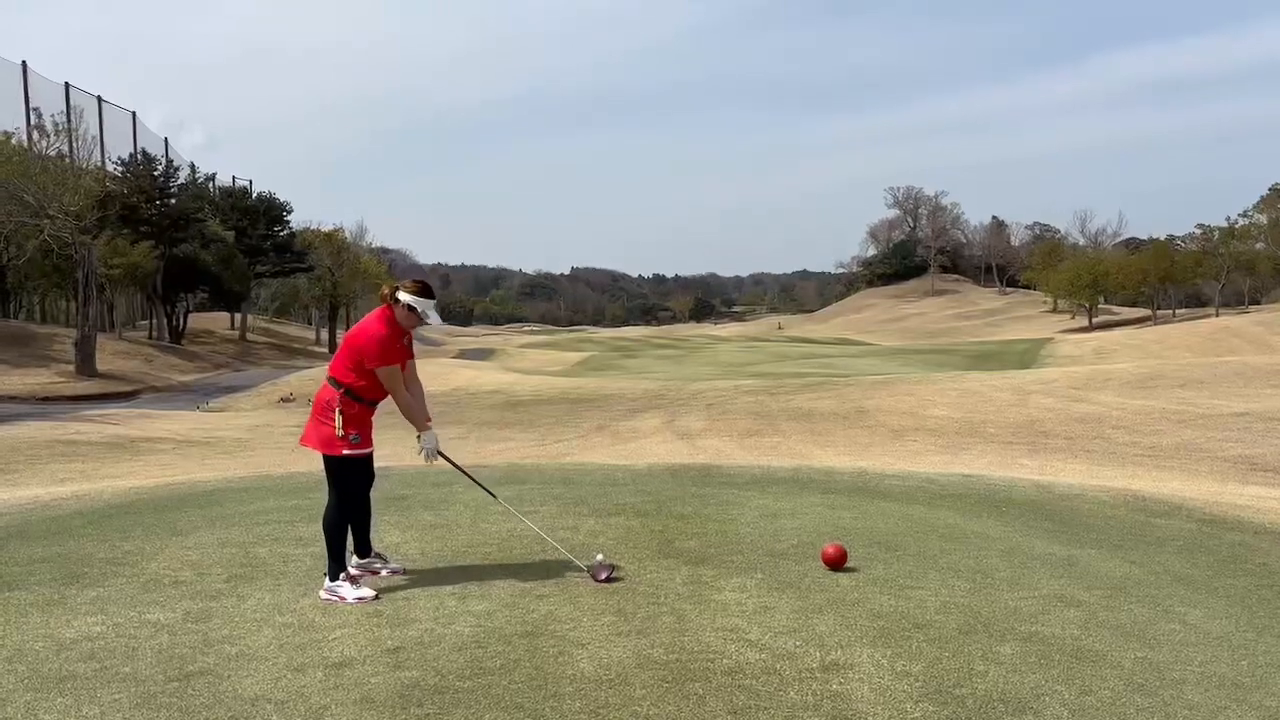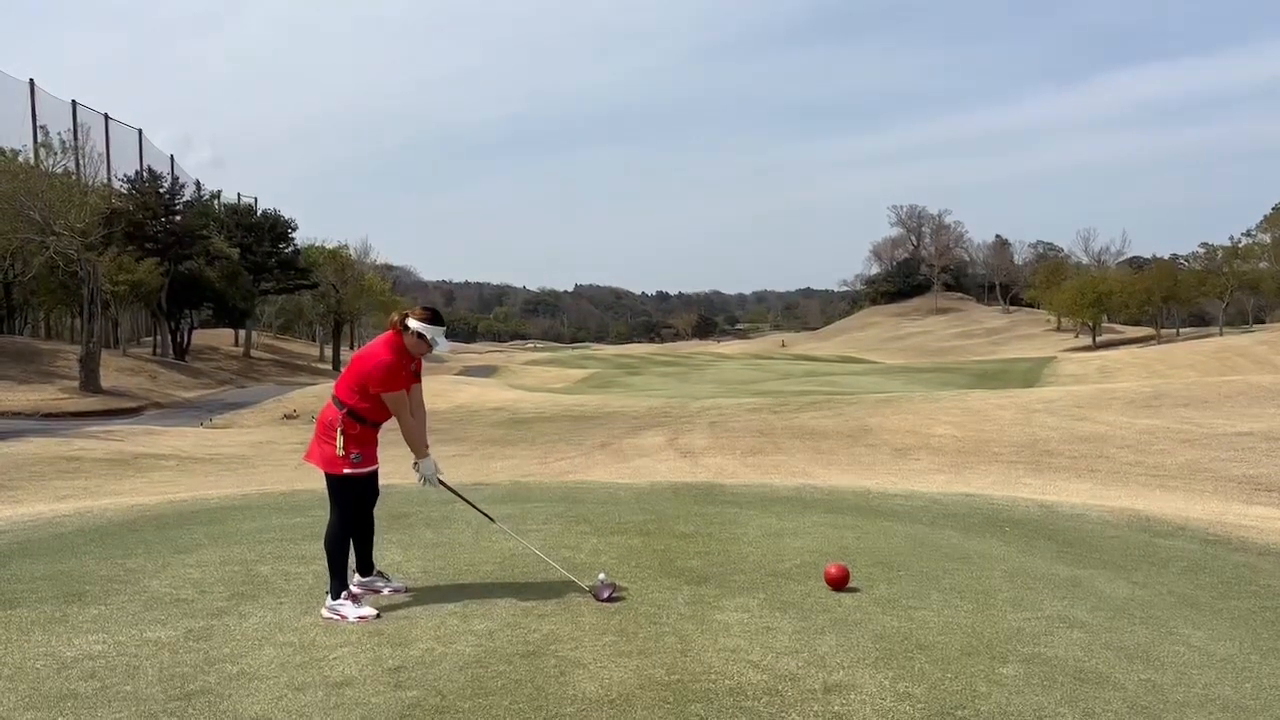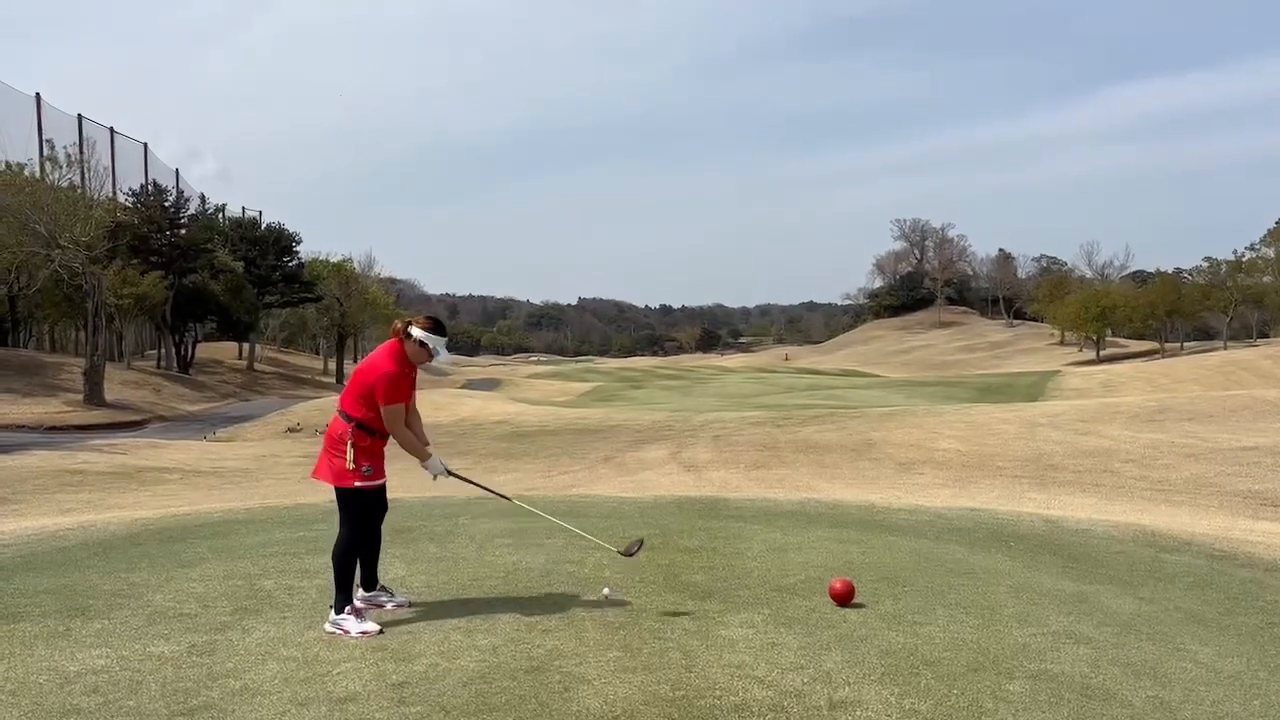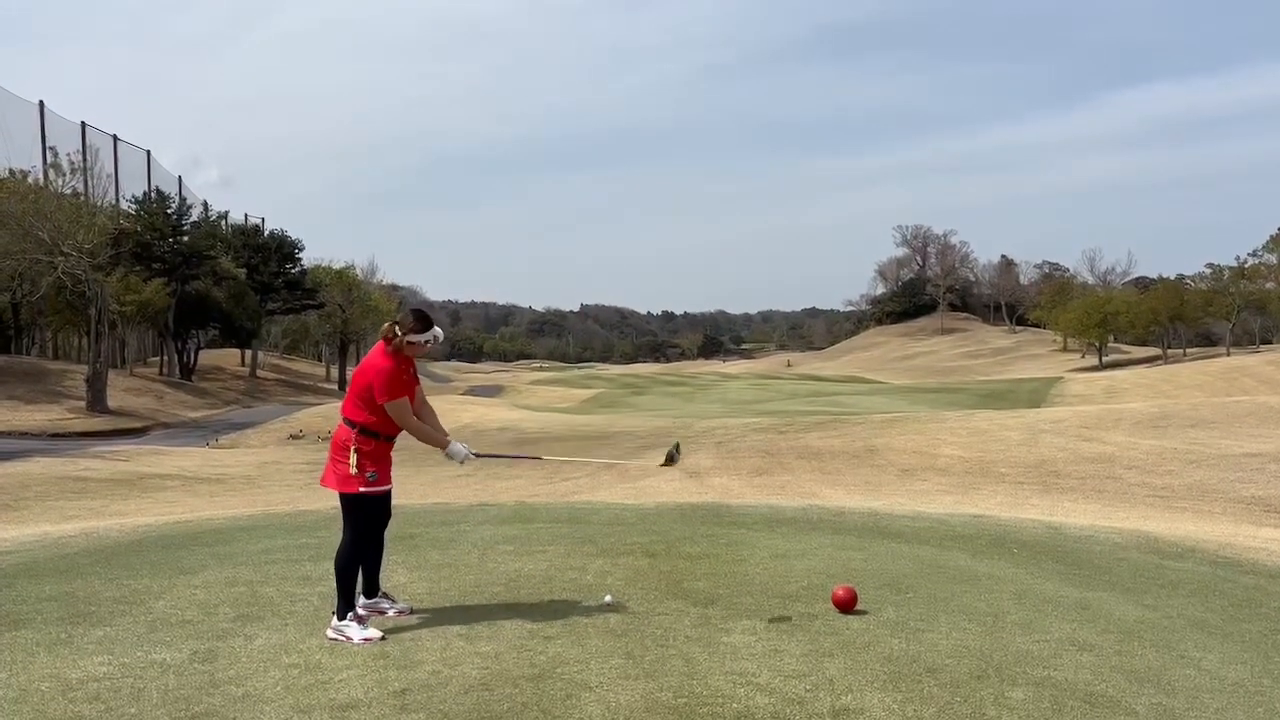
dt=0.7s
person 1, frame 1
left shoulder: (401, 329)
right shoulder: (377, 334)
left elbow: (411, 382)
right elbow: (398, 393)
left wrist: (427, 426)
right wrist: (424, 431)
left hip: (356, 414)
right hip: (338, 414)
left knee: (361, 486)
right knee: (343, 493)
left ankle: (363, 557)
right ankle: (335, 579)
person 1, frame 2
left shoulder: (410, 353)
right shoulder: (384, 359)
left elbow: (417, 407)
right elbow: (404, 417)
left wrist: (424, 453)
right wrist: (423, 458)
left hip: (362, 432)
right hip: (342, 433)
left knee: (365, 502)
right knee: (344, 511)
left ankle: (365, 574)
right ankle: (336, 597)
person 1, frame 3
left shoulder: (406, 361)
right shoulder: (388, 369)
left elbow: (409, 411)
right elbow: (396, 428)
left wrist: (428, 451)
right wrist: (426, 459)
left hip: (368, 445)
right hip: (351, 447)
left knee: (374, 517)
right knee: (353, 526)
left ankle: (368, 589)
right ankle: (341, 612)
person 1, frame 4
left shoulder: (402, 359)
right shoulder: (384, 368)
left elbow: (421, 406)
right elbow: (408, 423)
left wrist: (448, 440)
right wrist: (447, 446)
left hip: (374, 451)
right hip: (357, 452)
left knee: (377, 524)
right knee: (357, 532)
left ankle: (370, 597)
right ankle: (342, 619)
